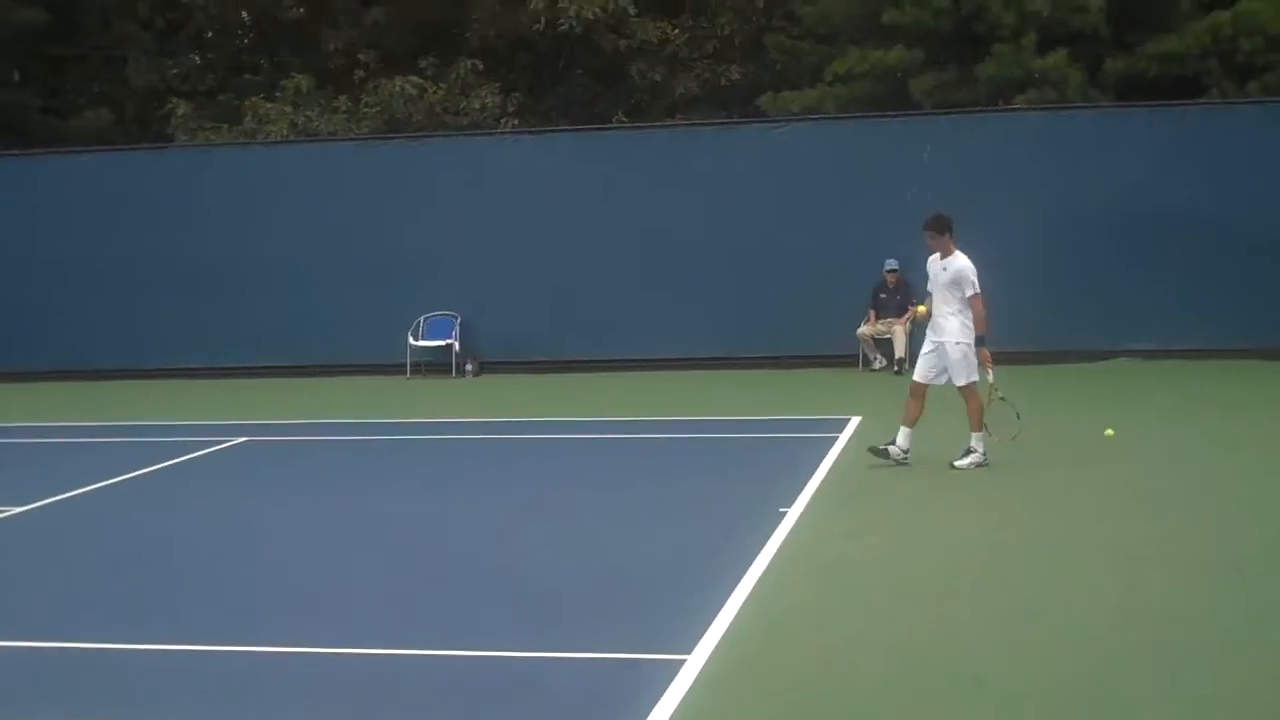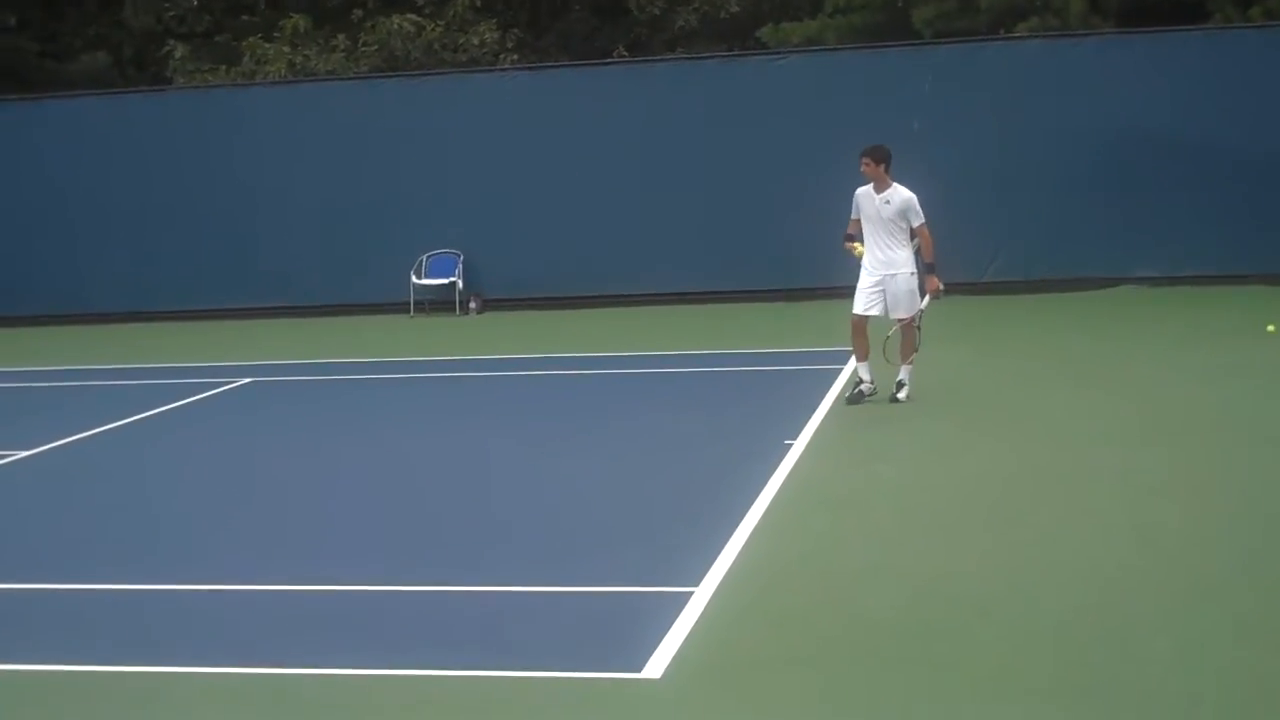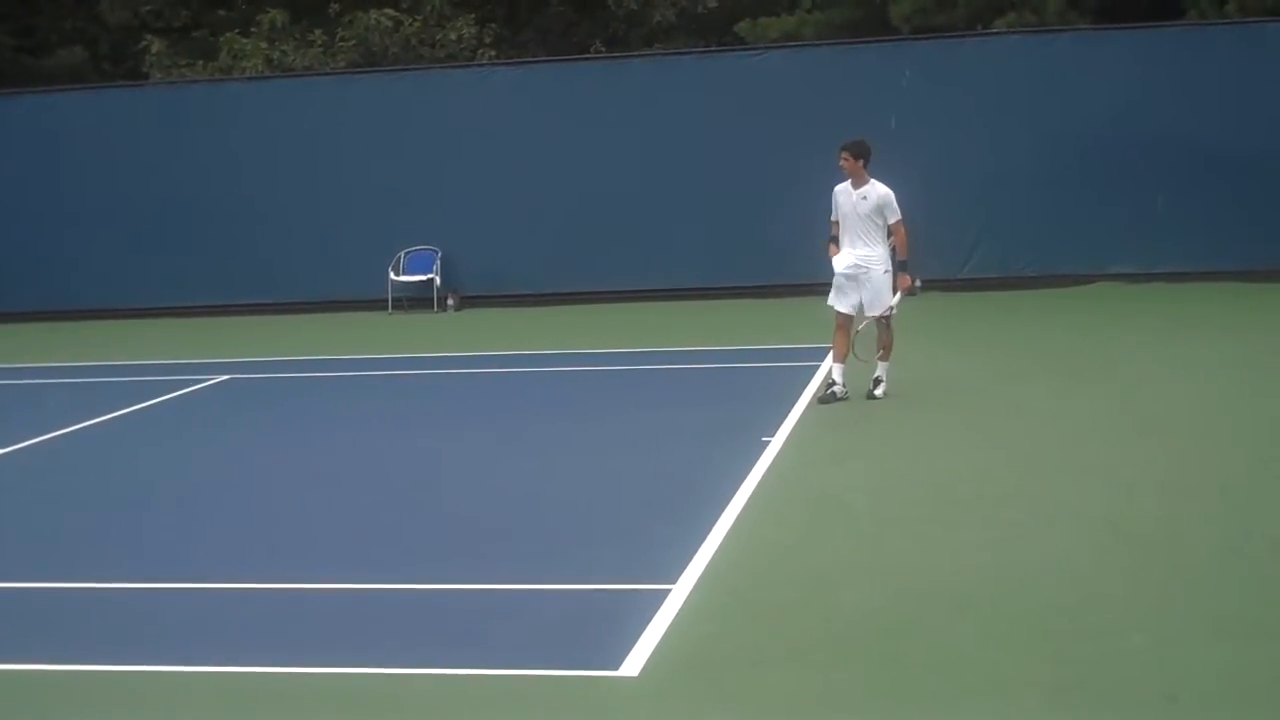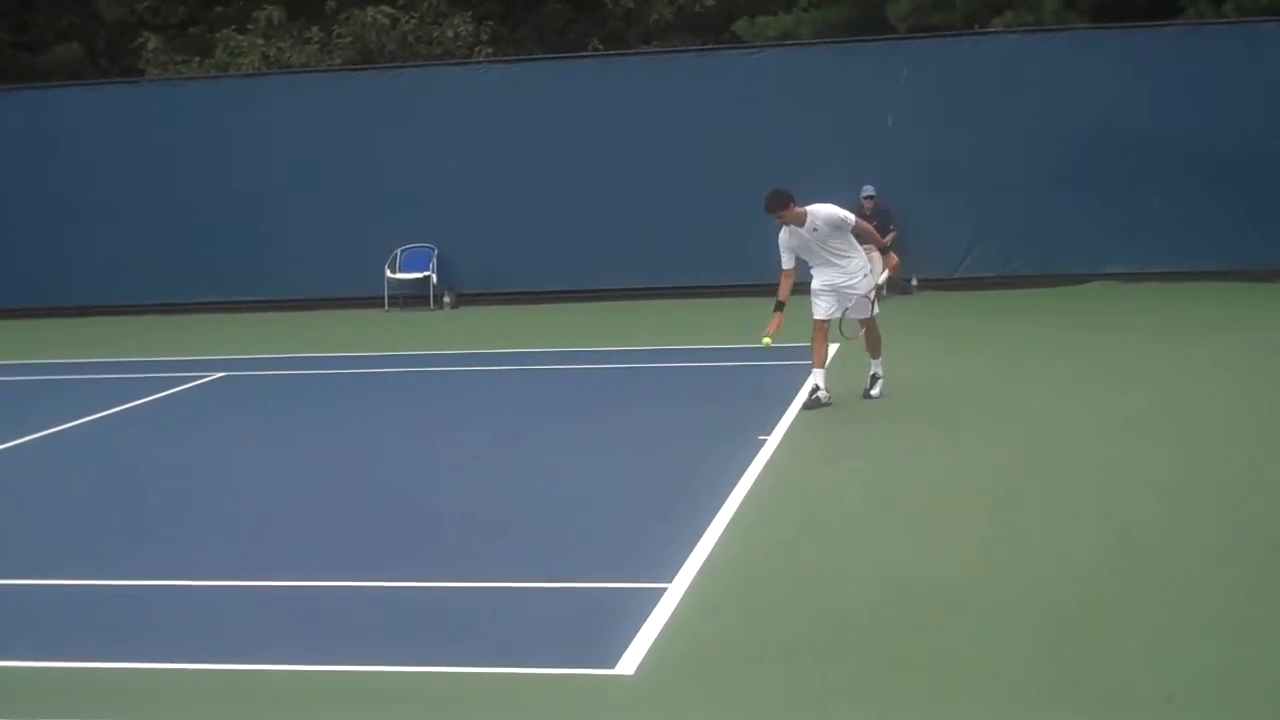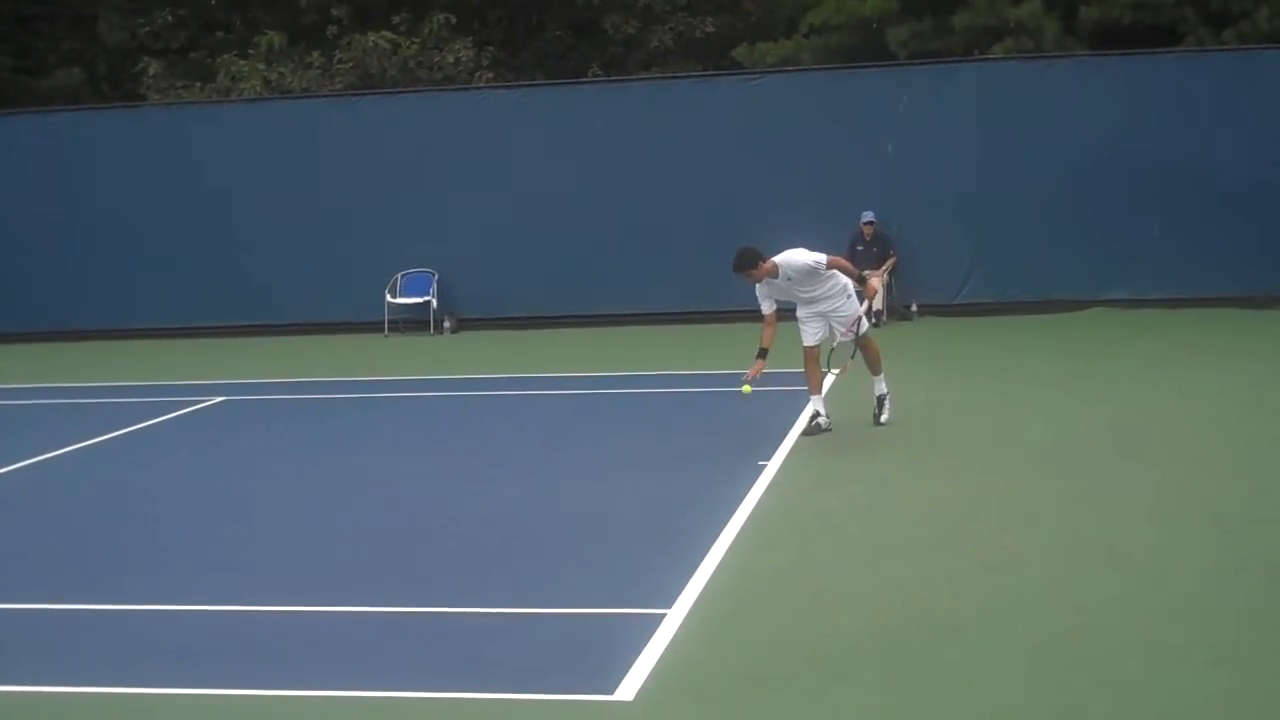
dt=1s
person 1, frame 1
left shoulder: (963, 266)
right shoulder: (932, 262)
left elbow: (977, 307)
left wrist: (981, 345)
left hip: (957, 339)
right hip: (934, 338)
left knee: (968, 391)
right knee: (916, 389)
left ankle: (978, 450)
right ankle: (900, 447)
person 1, frame 2
left shoulder: (905, 197)
right shoulder: (860, 194)
left elbow: (923, 235)
left wrist: (930, 273)
right wrist: (850, 239)
left hip: (902, 271)
right hip: (871, 270)
left knee: (906, 324)
right knee: (857, 321)
left ankle: (903, 381)
right ankle: (865, 380)
person 1, frame 3
left shoulder: (882, 193)
right shoulder: (839, 191)
left elbow: (898, 232)
left wrist: (903, 271)
right wrist: (833, 243)
left hip: (876, 267)
right hip: (847, 266)
left knee: (883, 322)
right knee: (842, 322)
left ankle: (880, 377)
right ankle: (837, 382)
person 1, frame 4
left shoulder: (826, 213)
right shoulder: (785, 237)
left elbow: (863, 227)
right elbow: (788, 275)
right wrist: (778, 310)
left hip: (854, 271)
right hip: (823, 278)
left knee: (868, 323)
right knee: (819, 328)
left ankle: (876, 374)
right ankle: (820, 388)
person 1, frame 5
left shoulder: (795, 260)
right shoulder: (763, 288)
left elbow: (837, 262)
right elbow: (769, 324)
left wrist: (864, 283)
right wrist: (760, 359)
left hip: (838, 294)
right hip: (809, 307)
left knee: (863, 341)
right knee: (810, 355)
left ankle: (881, 393)
right ankle: (820, 415)
